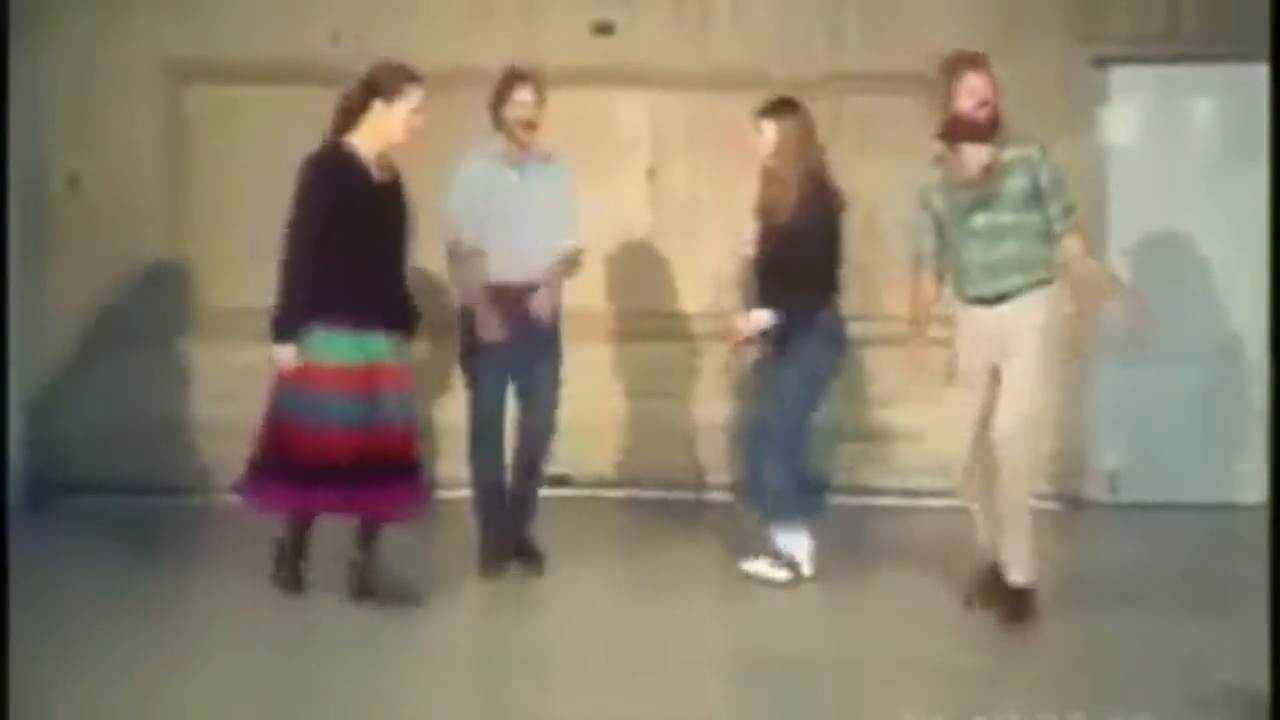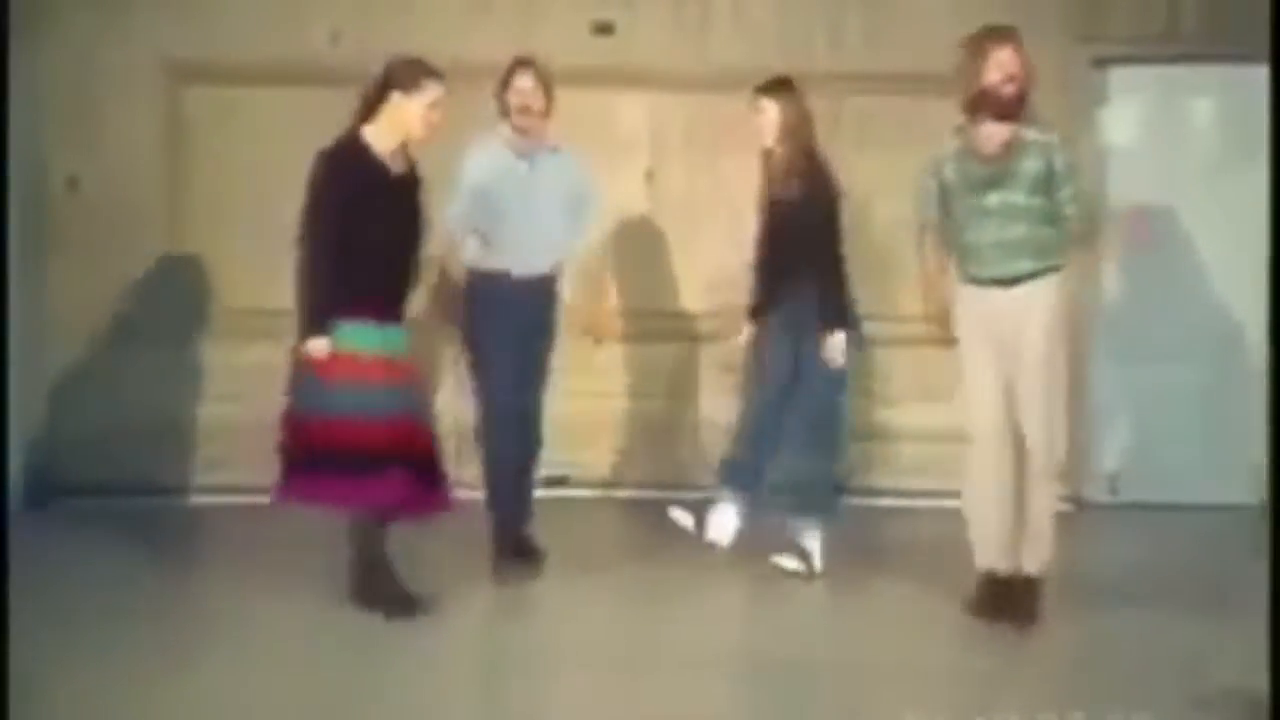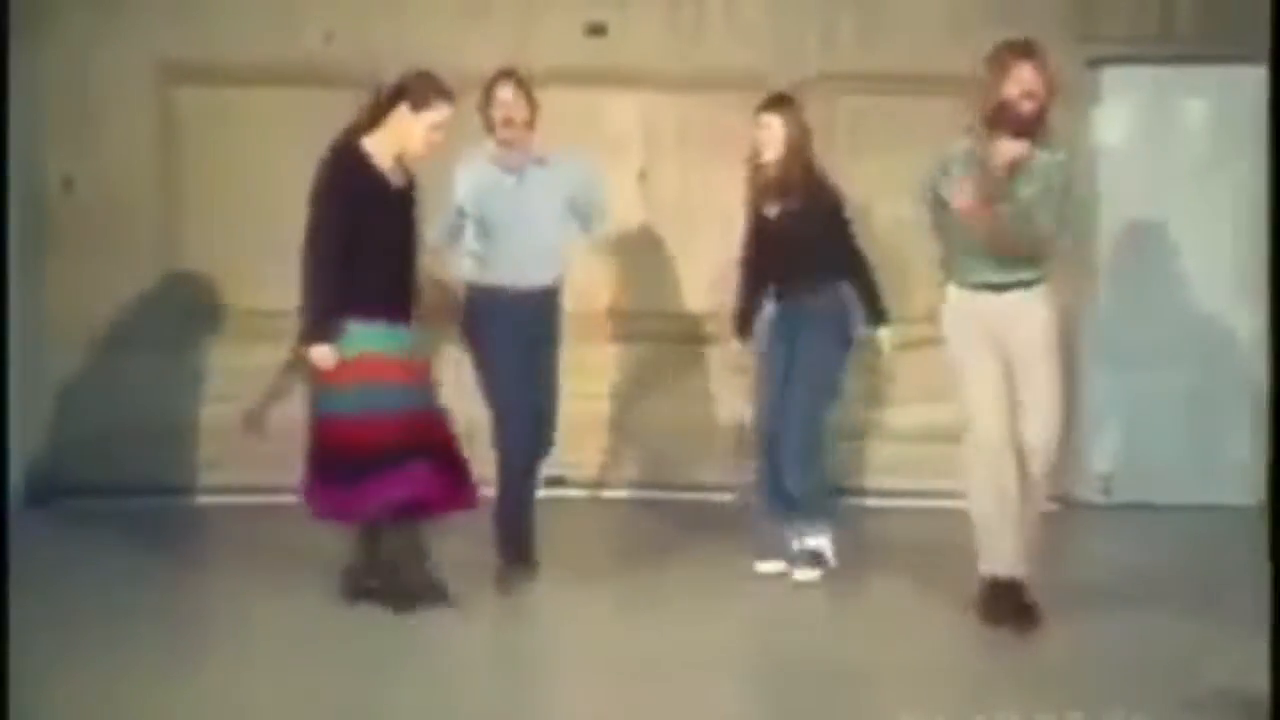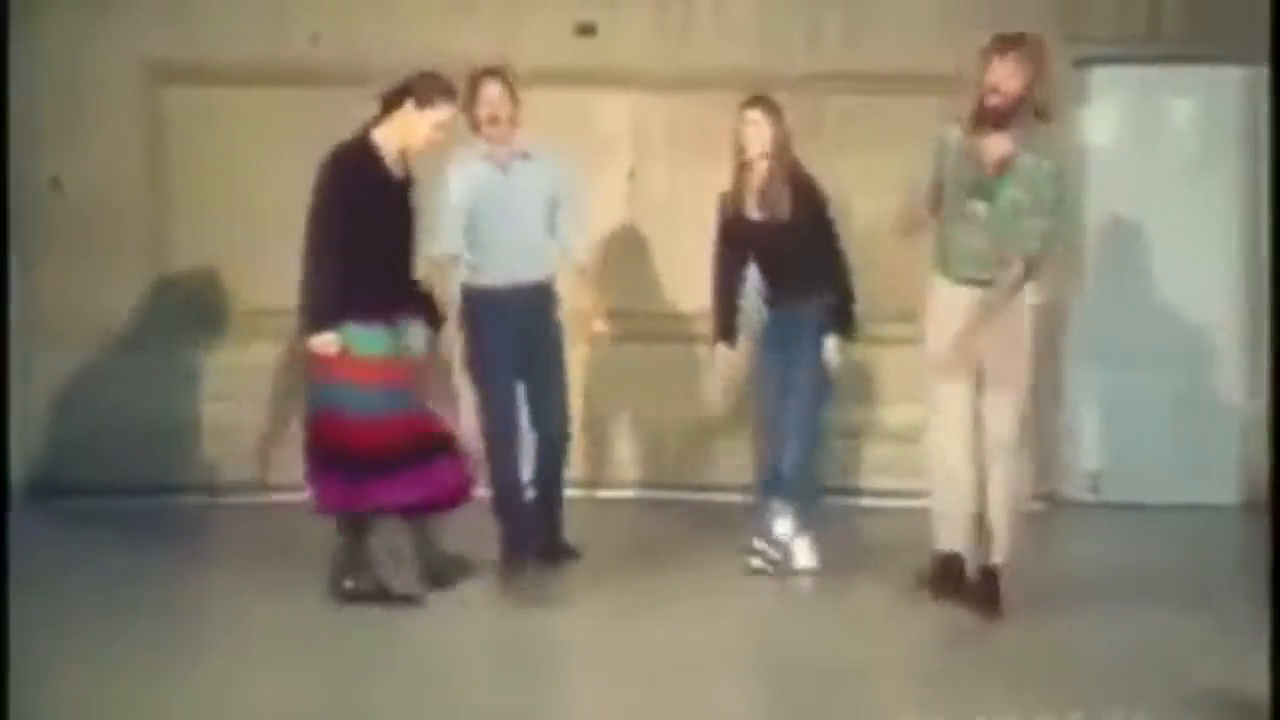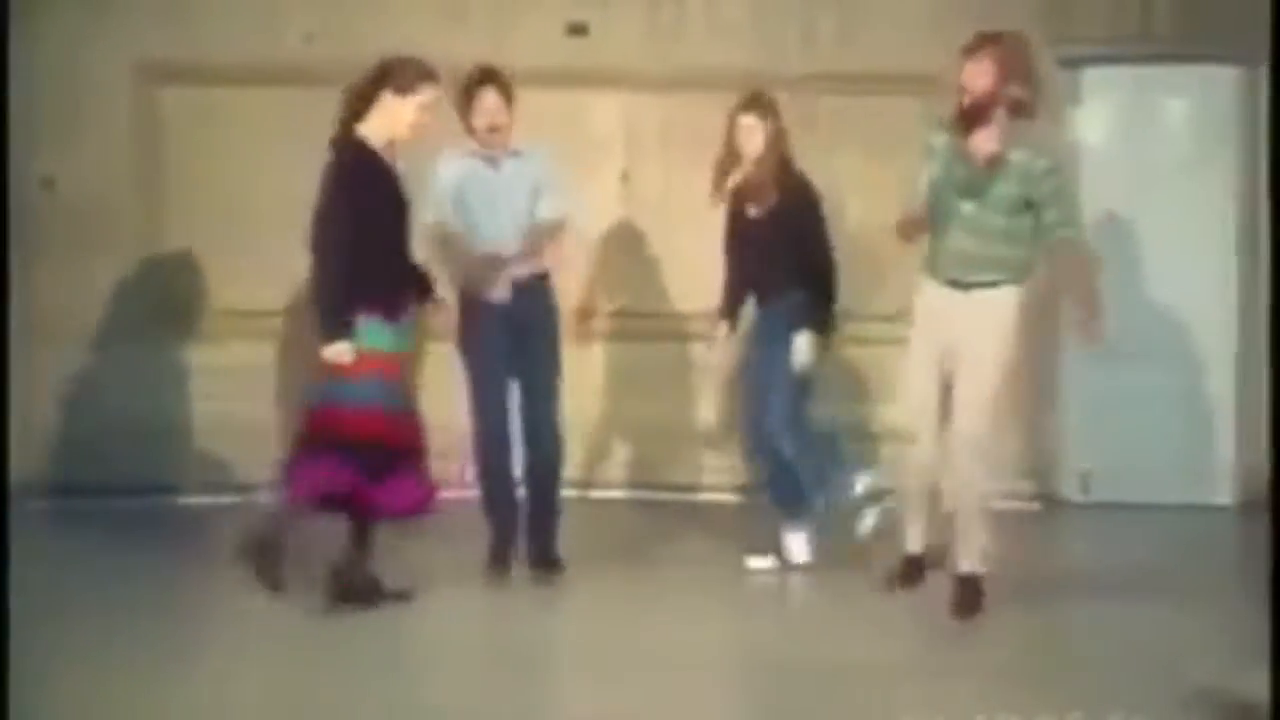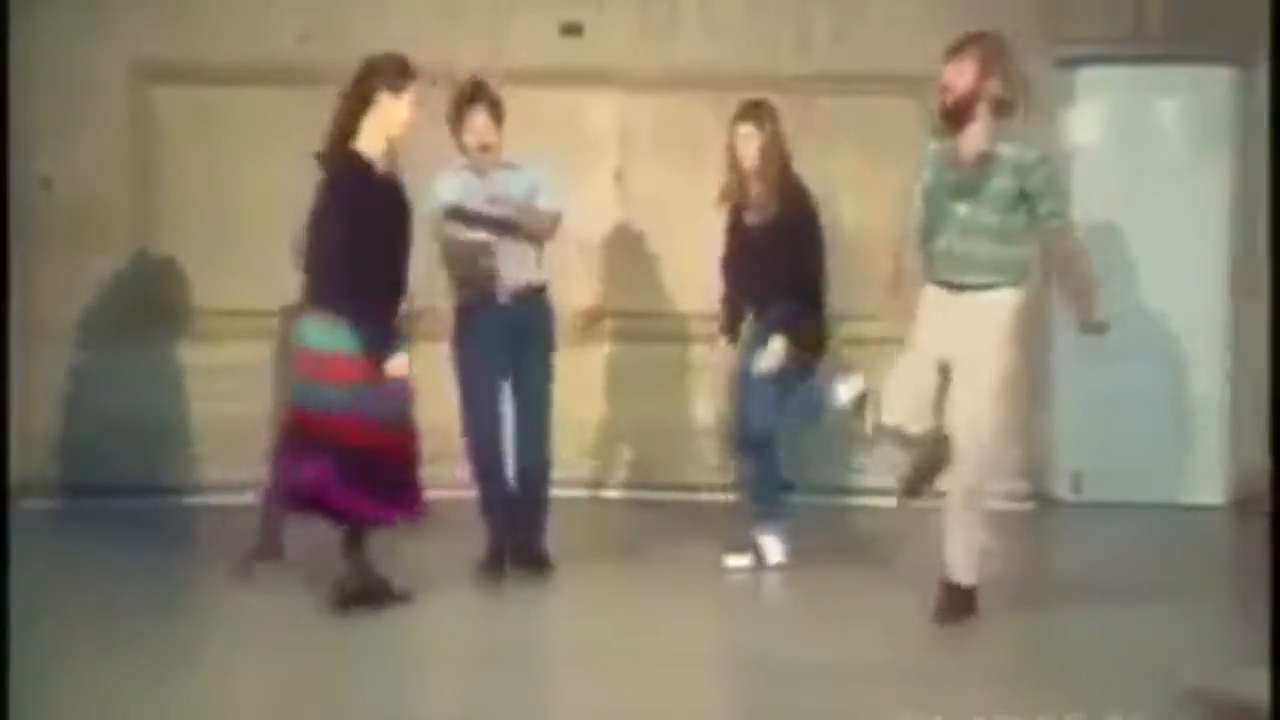
dt=0.2s
person 1, frame 1
left shoulder: (1030, 160)
right shoulder: (935, 183)
left elbow: (1066, 236)
right elbow: (928, 264)
left wrist: (1112, 286)
right wrist: (919, 331)
left hip: (1027, 313)
right hip: (972, 320)
left knee: (1013, 436)
right knee: (964, 445)
left ankle: (1019, 578)
right ankle: (999, 557)
person 1, frame 2
left shoulder: (1045, 146)
right shoulder: (950, 153)
left elbow: (1071, 221)
right elbow: (933, 229)
right wrist: (937, 286)
left hip: (1036, 296)
right hip: (974, 300)
left knee: (1041, 432)
right knee: (987, 430)
left ankle: (1028, 571)
right ankle: (995, 570)
person 1, frame 3
left shoulder: (1050, 166)
right shoulder: (961, 154)
left elbow: (1036, 244)
right elbow: (935, 205)
left wrist: (986, 219)
right wrist: (955, 250)
left hip: (1028, 306)
right hip: (967, 305)
left knee: (1038, 438)
right knee: (988, 433)
left ankle: (1014, 572)
right ankle: (999, 576)
person 1, frame 4
left shoulder: (1040, 167)
right shoulder: (953, 141)
left elbow: (1027, 256)
left wrist: (985, 318)
right wrist: (918, 216)
left hip: (1004, 305)
right hip: (948, 296)
left knee: (1003, 434)
right knee: (948, 424)
left ankle: (992, 562)
right ankle: (950, 554)
person 1, frame 5
left shoulder: (1034, 164)
right shoulder: (941, 144)
left elbow: (1067, 241)
left wrist: (1089, 316)
right wrist: (912, 222)
left hip: (993, 306)
right hip: (935, 297)
left knee: (969, 436)
right knee: (920, 427)
left ankle: (970, 570)
right ankle: (915, 546)
person 1, frame 6
left shoulder: (1024, 161)
right shoulder: (935, 154)
left elbow: (1057, 238)
left wrist: (1086, 307)
right wrist: (905, 270)
left hip: (988, 310)
right hip: (934, 304)
left knee: (971, 445)
right knee: (895, 422)
left ankle: (961, 582)
person 2, frame 1
left shoulder: (390, 177)
right shoulder: (327, 168)
right elbow: (301, 253)
left wrist: (407, 322)
right wrist: (287, 333)
left hip: (377, 335)
right hip: (329, 332)
left knee: (384, 451)
right knee: (319, 447)
left ankle: (367, 566)
right ankle: (292, 549)
person 2, frame 2
left shoulder: (407, 172)
right shoulder: (341, 162)
right elbow: (316, 247)
right wrist: (316, 326)
left hip: (385, 325)
right hip: (347, 325)
left knee: (394, 445)
right knee: (363, 444)
left ankle: (369, 569)
right ankle: (372, 569)
person 2, frame 3
left shoulder: (401, 179)
right shoulder: (344, 169)
right elbow: (320, 255)
right wrist: (318, 333)
left hip: (387, 329)
right hip: (355, 333)
left knee: (398, 447)
right knee: (380, 447)
left ankle: (372, 568)
right ankle: (389, 568)
person 2, frame 4
left shoulder: (399, 173)
right shoulder: (349, 163)
right elbow: (322, 246)
left wrist: (425, 314)
right wrist: (320, 321)
left hip: (384, 327)
right hip: (352, 330)
left knee: (384, 445)
right knee: (372, 444)
left ankle: (357, 569)
person 2, frame 5
left shoulder: (377, 163)
right shoulder: (356, 163)
right elbow: (333, 248)
left wrist: (419, 285)
right wrist: (336, 330)
left hip: (382, 322)
right hip: (359, 326)
left knee: (381, 443)
right knee: (358, 438)
left ankle: (357, 572)
right ankle: (276, 537)
person 2, frame 6
left shoulder: (381, 169)
right shoulder: (350, 175)
right elbow: (340, 268)
left wrist: (384, 338)
right wrist: (384, 346)
left hip: (368, 331)
right hip: (343, 339)
left knee: (377, 448)
right knee: (342, 440)
left ankle: (359, 573)
person 3, frame 1
left shoulder: (557, 171)
right shoulder: (473, 170)
left elbow: (570, 248)
right elbow: (459, 251)
left wrist: (552, 286)
right wrist: (481, 308)
left hip: (537, 306)
right hip: (488, 305)
left knee: (539, 421)
right knee: (487, 421)
left ankle: (518, 529)
right ankle: (492, 535)
person 3, frame 2
left shoulder: (568, 163)
right shoulder: (480, 157)
left elbow: (585, 230)
right elbow: (453, 229)
left hip: (539, 294)
right hip: (490, 293)
left knee: (527, 415)
right knee: (499, 412)
left ankle: (516, 527)
right ankle: (504, 535)
person 3, frame 3
left shoulder: (566, 172)
right shoulder: (469, 175)
left elbow: (598, 224)
right elbow: (440, 239)
left hip: (542, 305)
right hip: (491, 307)
left knee: (539, 425)
right knee: (512, 425)
left ankle: (514, 532)
right ankle: (516, 546)
person 3, frame 4
left shoulder: (545, 167)
right shoulder: (459, 172)
left elbow: (569, 241)
right elbow: (444, 252)
left hip: (538, 303)
right hip: (487, 305)
left knee: (553, 422)
right knee: (500, 426)
left ankle: (546, 531)
right ankle: (516, 540)
person 3, frame 5
left shoulder: (535, 164)
right shoulder: (450, 168)
left elbow: (552, 225)
right elbow: (443, 231)
left wrist: (516, 259)
right wrist: (479, 274)
left hip: (533, 294)
right hip: (480, 299)
left knee: (543, 417)
right knee: (491, 421)
left ankle: (542, 541)
right ankle: (501, 538)
person 3, frame 6
left shoulder: (528, 177)
right shoulder: (447, 185)
left elbow: (547, 225)
right elbow: (452, 245)
left wrist: (501, 211)
right wrist: (484, 259)
left hip: (530, 307)
right hip: (478, 310)
left knee: (533, 423)
right knee: (481, 428)
left ankle: (529, 538)
right ankle: (500, 539)
person 4, frame 1
left shoulder: (817, 199)
right shoulder: (782, 197)
left elbow: (819, 275)
left wrist: (771, 314)
right wrist: (762, 328)
left hip: (813, 332)
right hip: (789, 332)
left knee: (775, 433)
right knee: (760, 433)
left ankle: (793, 547)
right ankle: (790, 540)
person 4, frame 2
left shoulder: (811, 180)
right shoulder: (779, 179)
left elbow: (828, 256)
left wrist: (837, 324)
right wrist: (756, 315)
left hip: (820, 316)
right hip: (784, 315)
left knee: (812, 422)
right knee: (762, 414)
left ankle: (810, 540)
right ankle: (723, 517)
person 4, frame 3
left shoulder: (814, 193)
right shoulder: (761, 198)
left elbow: (849, 257)
right elbow: (755, 266)
left wrist: (877, 317)
right wrist: (742, 326)
left hip: (823, 314)
right hip: (784, 319)
left knee: (798, 428)
right knee: (772, 429)
left ankle: (816, 540)
right ankle: (789, 542)
person 4, frame 4
left shoulder: (802, 192)
right shoulder: (734, 203)
left elbow: (832, 262)
right elbow: (728, 270)
left wrist: (836, 329)
right wrist: (724, 334)
left hip: (815, 316)
right hip: (780, 318)
left knee: (797, 426)
right knee: (778, 429)
left ankle: (786, 530)
right ankle: (796, 541)
person 4, frame 5
left shoulder: (795, 191)
right shoulder: (739, 196)
left elbow: (819, 262)
left wrist: (809, 327)
right wrist: (728, 314)
left hip: (798, 317)
right hip: (767, 317)
left knee: (780, 421)
right knee: (759, 430)
right ankle: (795, 539)
person 4, frame 6
left shoulder: (793, 201)
right shoulder: (740, 205)
left elbow: (809, 275)
left wrist: (786, 335)
right wrist: (730, 332)
left hip: (793, 329)
right hip: (763, 326)
left knee: (757, 420)
right knee: (754, 428)
right ankle: (776, 525)
